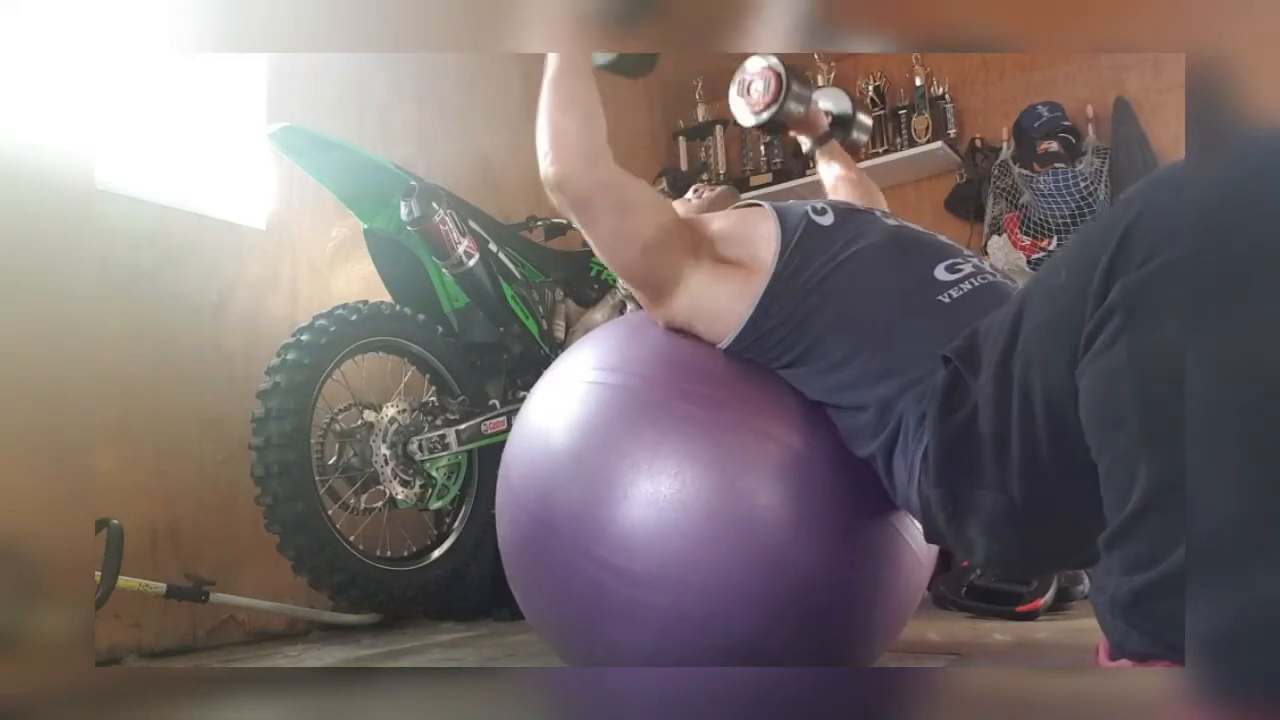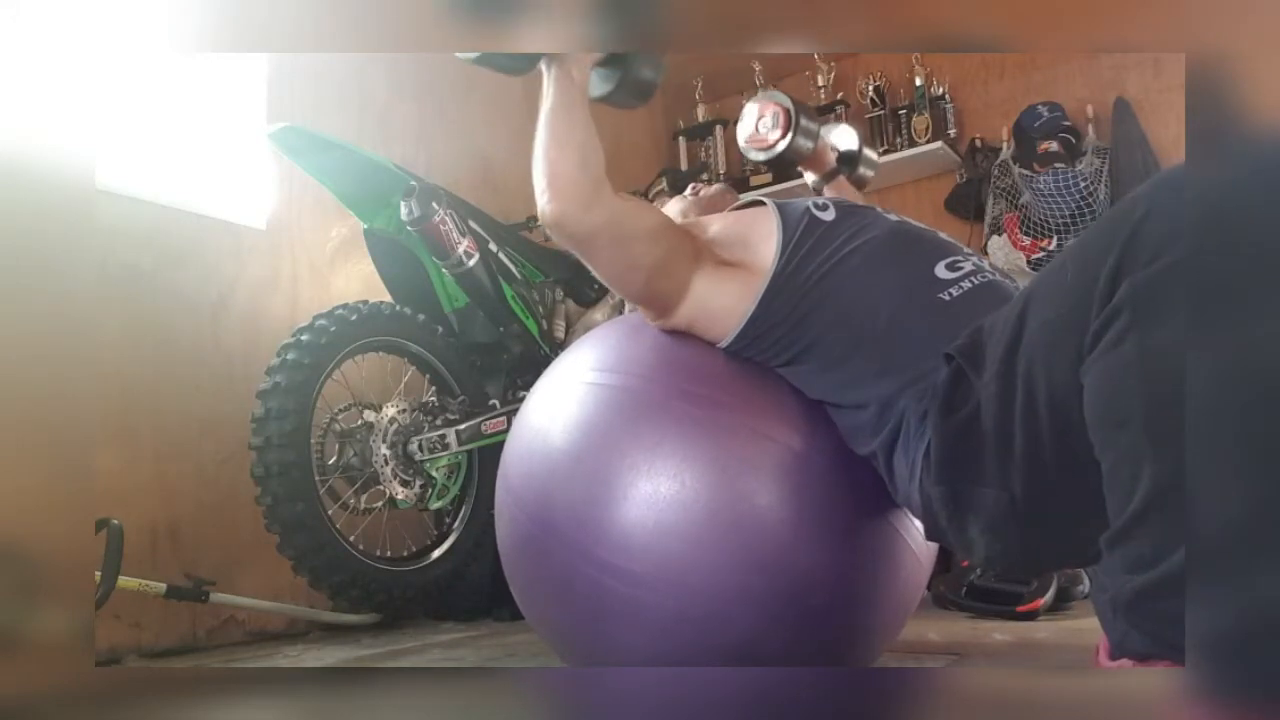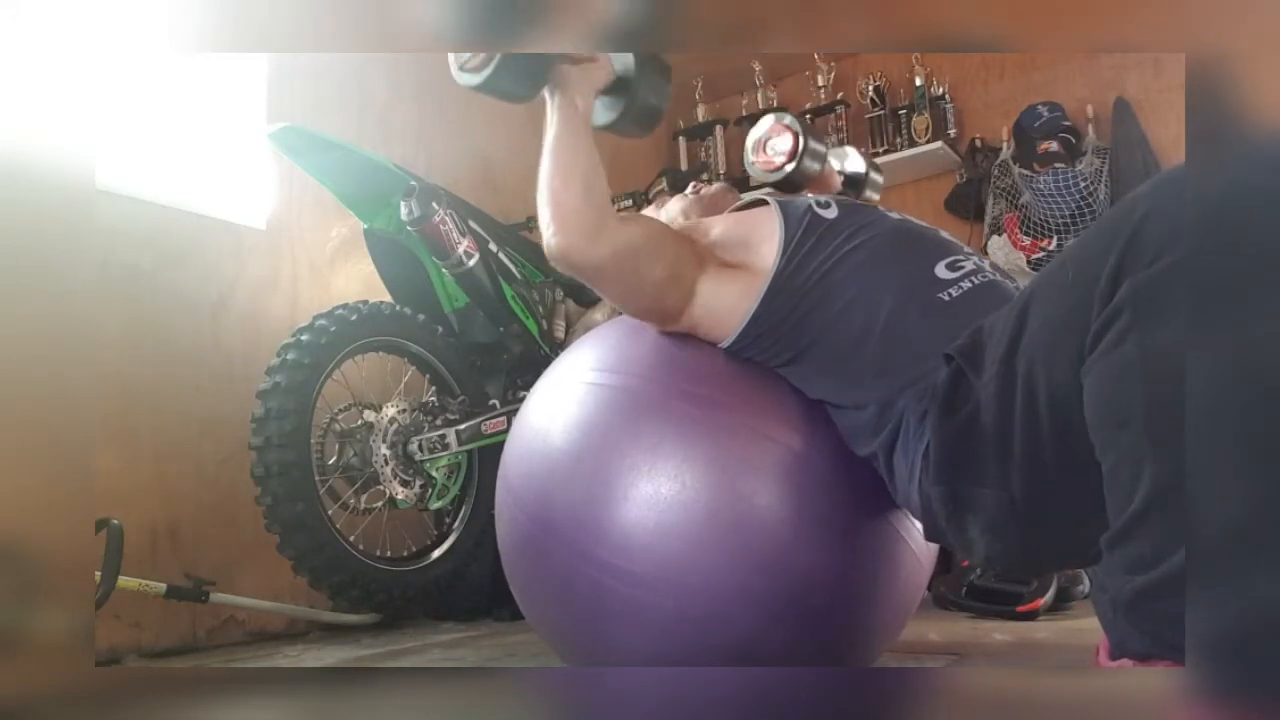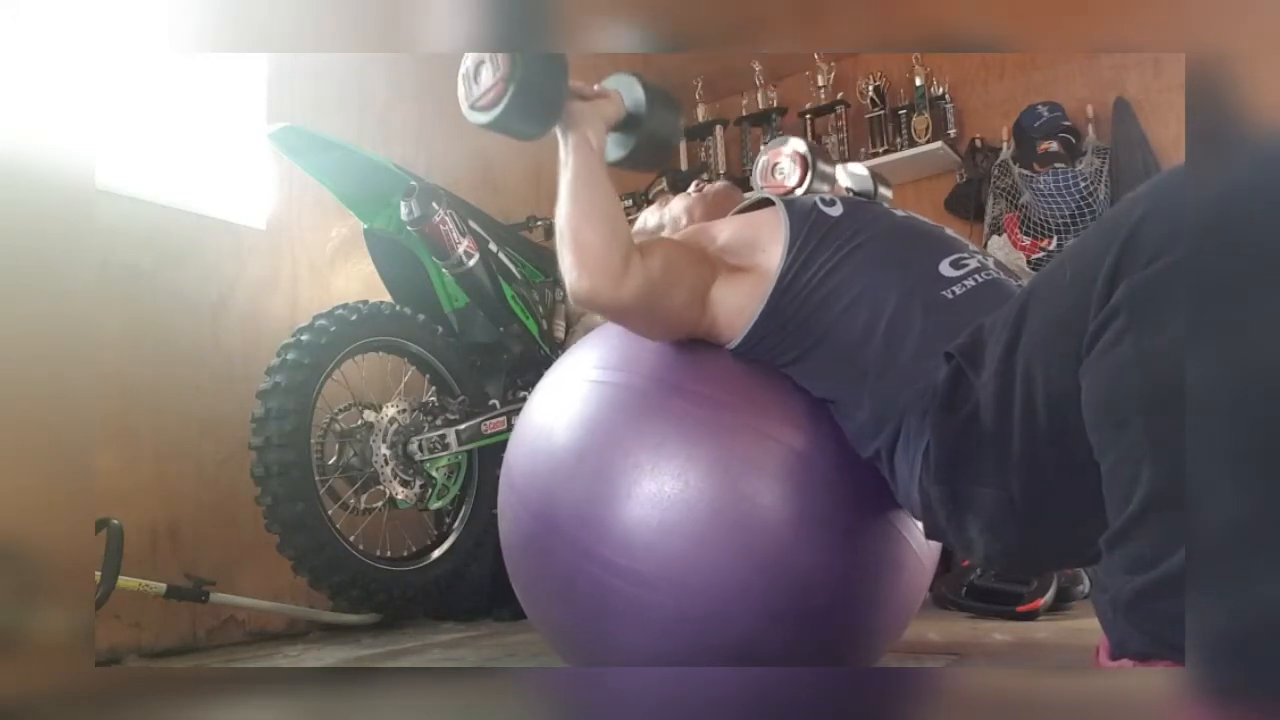
dt=0.2s
person 1, frame 1
left shoulder: (778, 237)
right shoulder: (684, 267)
left elbow: (868, 216)
right elbow: (575, 173)
left wrist: (819, 138)
right wrist: (569, 51)
right hip: (973, 431)
right knee: (1178, 214)
right ankle: (1154, 645)
person 1, frame 2
left shoulder: (779, 225)
right shoulder: (683, 265)
right elbow: (572, 207)
left wrist: (821, 171)
right wrist: (567, 71)
right hip: (969, 424)
right knee: (1175, 215)
right ankle: (1151, 646)
person 1, frame 3
left shoulder: (782, 232)
right shoulder: (690, 263)
right elbow: (580, 241)
left wrist: (825, 190)
right wrist: (570, 98)
right hip: (978, 427)
right knee: (1182, 217)
right ankle: (1159, 644)
person 1, frame 4
left shoulder: (777, 239)
right shoulder: (698, 265)
right elbow: (602, 278)
left wrist: (836, 204)
right wrist: (581, 131)
right hip: (982, 428)
right knee: (1177, 217)
right ankle: (1154, 644)
